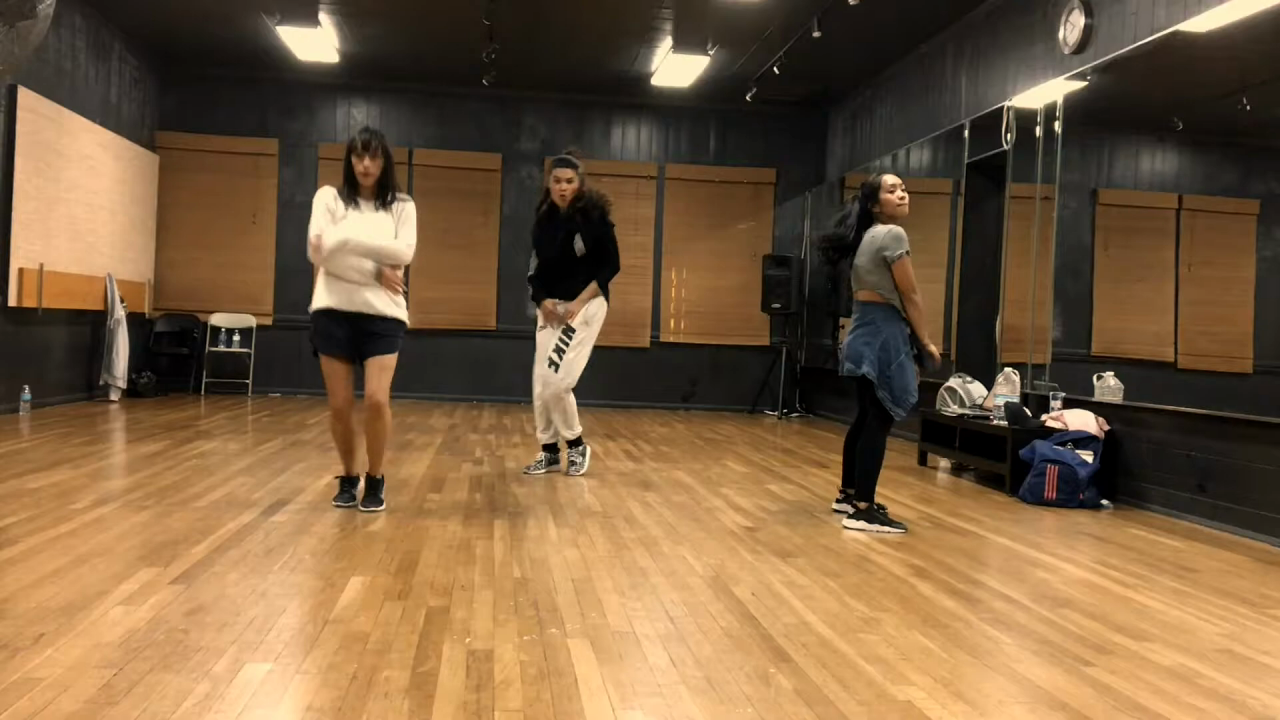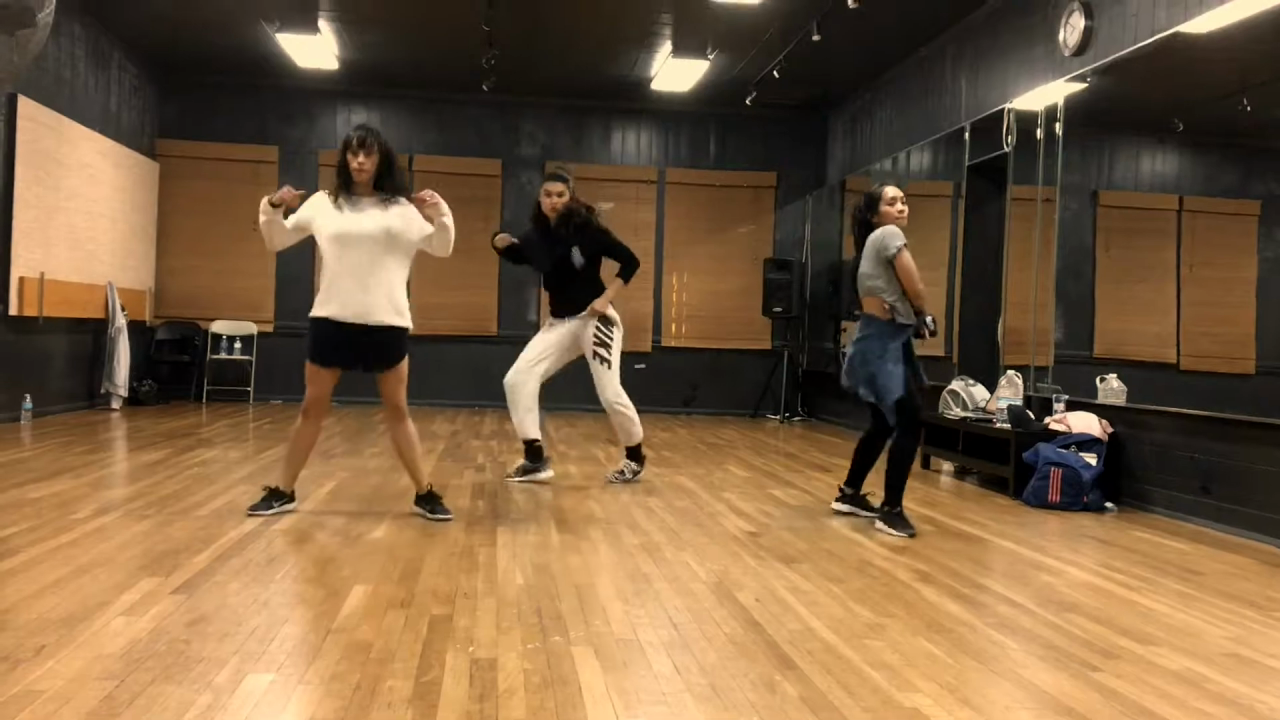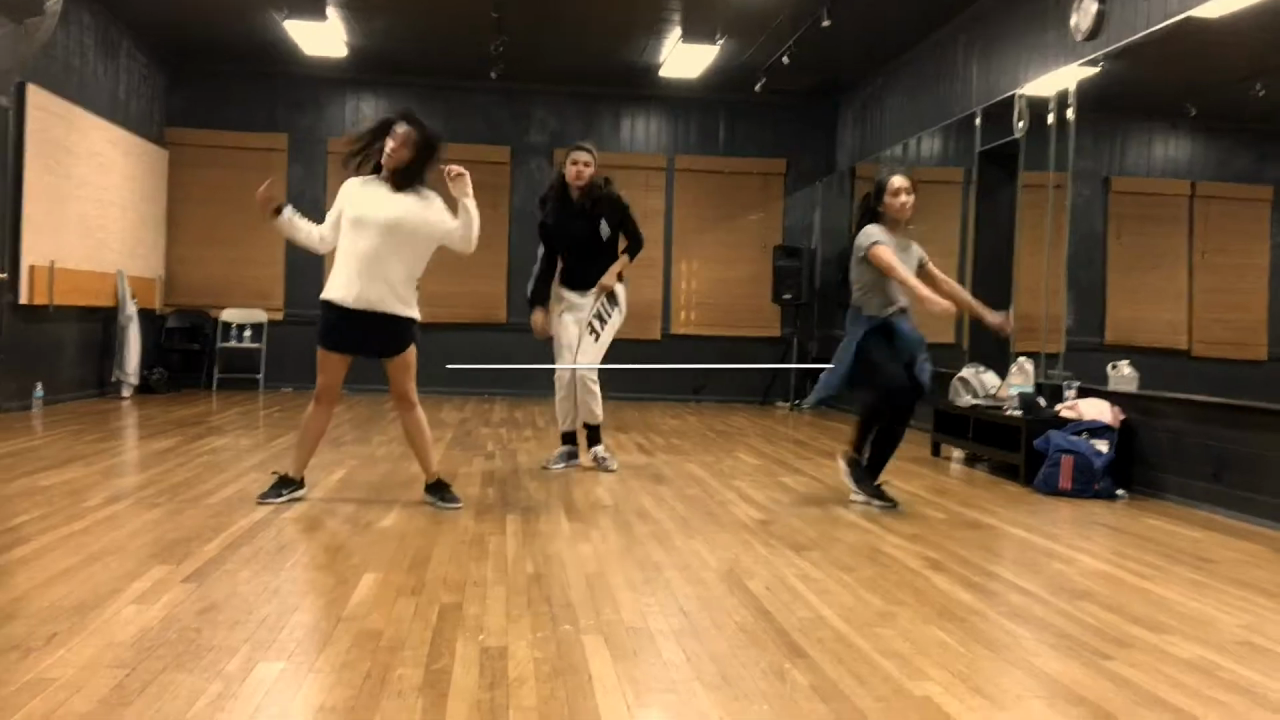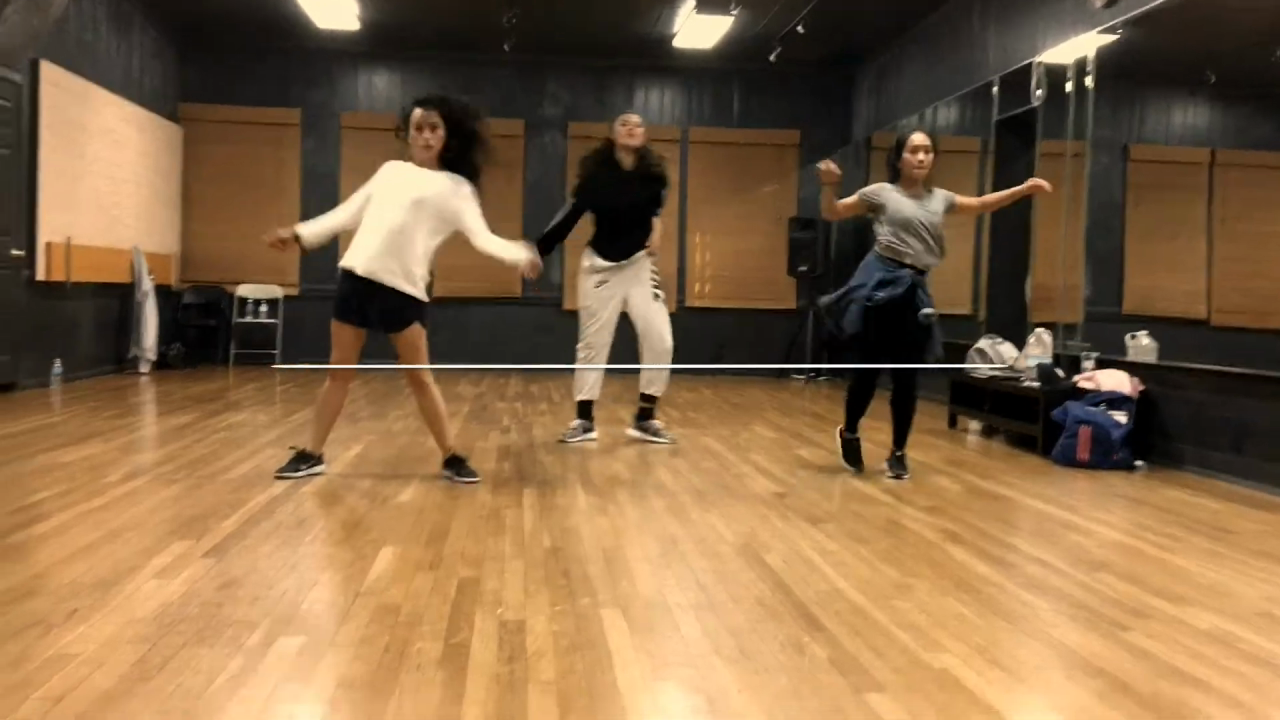
dt=0.3s
person 1, frame 1
left shoulder: (401, 206)
right shoulder: (329, 198)
left elbow: (402, 253)
right elbow: (319, 251)
left wrist: (341, 238)
right wrist: (375, 270)
left hip: (384, 315)
right hip: (333, 312)
left knee: (376, 399)
right knee: (341, 404)
left ankle: (375, 479)
right ankle: (350, 476)
person 1, frame 2
left shoulder: (401, 208)
right shoulder: (324, 204)
left elbow: (442, 249)
right elbow: (276, 241)
left wrist: (442, 216)
right wrist: (272, 207)
left hip: (385, 323)
right hip: (332, 320)
left knee: (397, 412)
right knee: (312, 409)
left ankle: (424, 493)
right ankle: (283, 492)
person 1, frame 3
left shoulder: (425, 203)
right shoulder: (354, 188)
left elbow: (466, 244)
right elbow: (323, 241)
left wrist: (463, 196)
right wrist: (280, 211)
left hip: (394, 311)
right hip: (341, 305)
left knee: (406, 399)
right knee: (324, 395)
left ankle: (434, 483)
right ankle: (292, 479)
person 1, frame 4
left shoulder: (457, 187)
right shoulder: (391, 171)
left elbow: (483, 237)
right elbow: (351, 212)
left wrist: (519, 254)
right wrist: (300, 233)
left hip: (403, 288)
right hip: (357, 278)
left knee: (419, 378)
right knee: (339, 370)
left ankle: (452, 458)
right ankle: (311, 454)
person 2, frame 1
left shoulder: (869, 236)
right shoulder: (892, 234)
right elbow: (909, 295)
left wrist: (913, 336)
right wrist: (926, 341)
left hip: (868, 328)
right hip: (882, 330)
left knee: (868, 417)
right knee: (879, 421)
left ankle: (849, 494)
right ankle: (863, 509)
person 2, frame 2
left shoulder: (876, 245)
right shoulder: (888, 236)
right elbow: (916, 291)
left wrist: (916, 322)
right wrist: (925, 318)
left hip: (889, 340)
right hip: (883, 342)
left knee: (885, 424)
right knee: (910, 423)
left ankle: (849, 494)
right ankle: (891, 508)
person 2, frame 3
left shoulder: (911, 246)
right shoulder: (871, 234)
left elbow: (943, 283)
right elbow: (898, 273)
left wrist: (984, 313)
right wrist: (926, 297)
left hip: (896, 330)
right hip: (867, 330)
left knee: (903, 406)
right knee: (894, 388)
left ankle: (868, 482)
right ankle: (855, 457)
person 2, frame 4
left shoulder: (939, 198)
right shoulder: (881, 192)
left elbow: (980, 204)
right elbow: (833, 213)
left wrist: (1023, 188)
right wrist: (829, 185)
left hip: (913, 289)
right hip: (880, 282)
left knee: (907, 376)
right knee: (870, 367)
left ankle: (897, 453)
right ankle: (848, 435)
person 3, frame 1
left shoulder: (594, 216)
right shoulder: (544, 221)
left elbow: (611, 265)
right elbow: (536, 270)
left wrist: (580, 301)
right wrist: (540, 299)
left hip: (586, 305)
right hip: (552, 307)
left knee: (556, 381)
right knee: (542, 384)
left ankle: (577, 446)
right ankle: (549, 451)
person 3, frame 2
left shoulder: (587, 228)
right shoulder: (536, 235)
left elbow: (630, 262)
right elbow: (518, 255)
left wrist: (607, 298)
right wrist: (502, 243)
left hip: (596, 318)
right hip: (559, 322)
left knee: (610, 393)
right knee: (517, 379)
left ankle: (635, 457)
right ankle: (535, 459)
person 3, frame 3
left shoulder: (609, 202)
right shoulder: (553, 207)
left elbow: (635, 242)
right elbow: (546, 259)
left wrist: (614, 272)
right wrist: (537, 305)
left hip: (605, 295)
right hip: (569, 297)
left knee: (586, 367)
right knee: (566, 372)
left ankle: (596, 443)
right ankle: (569, 446)
person 3, frame 4
left shoulder: (653, 172)
right shoulder: (595, 172)
right elbow: (571, 213)
left wrist: (657, 232)
right wrist: (539, 248)
left hip: (639, 263)
right hip: (600, 265)
left knee: (660, 339)
right knee: (592, 342)
left ankle: (645, 418)
right ankle: (584, 420)
